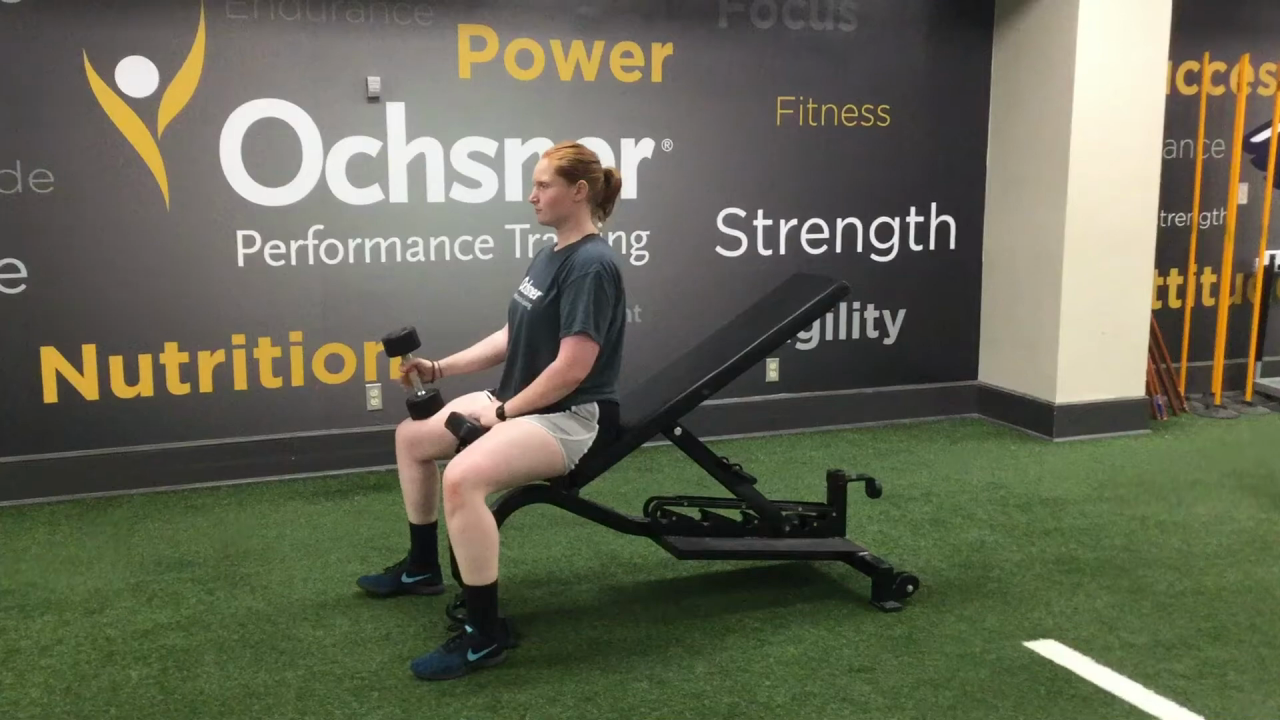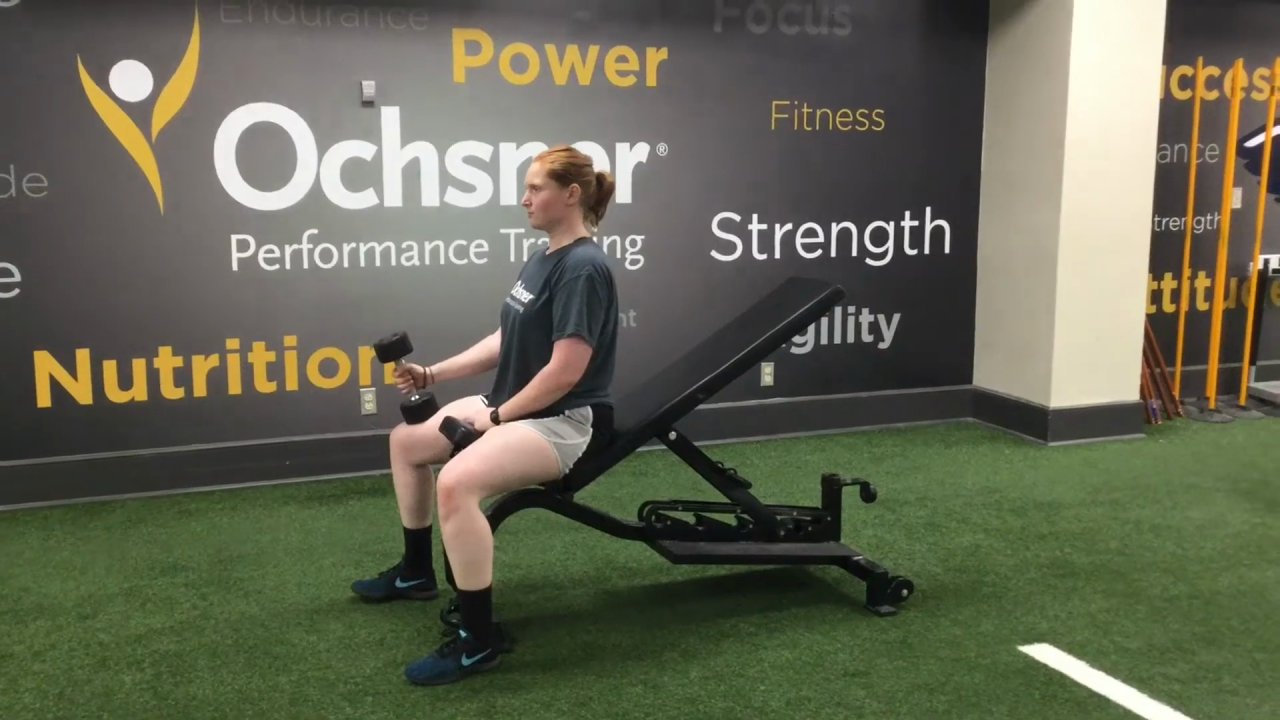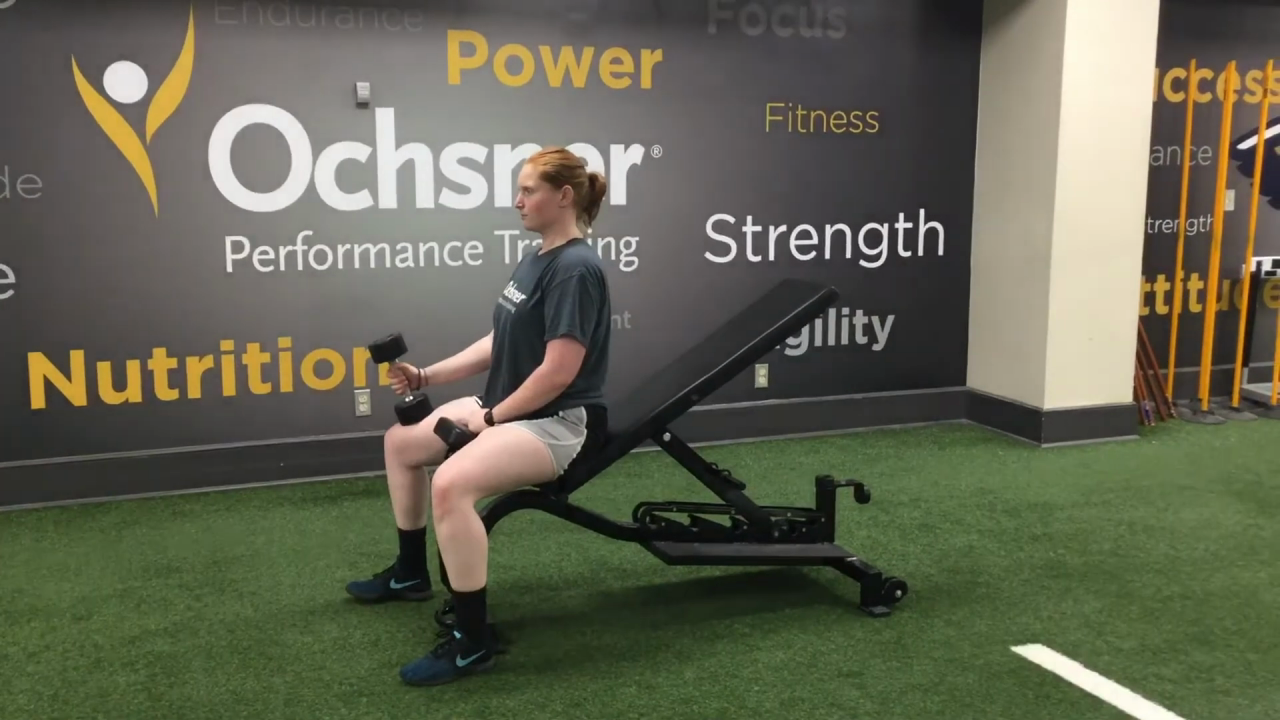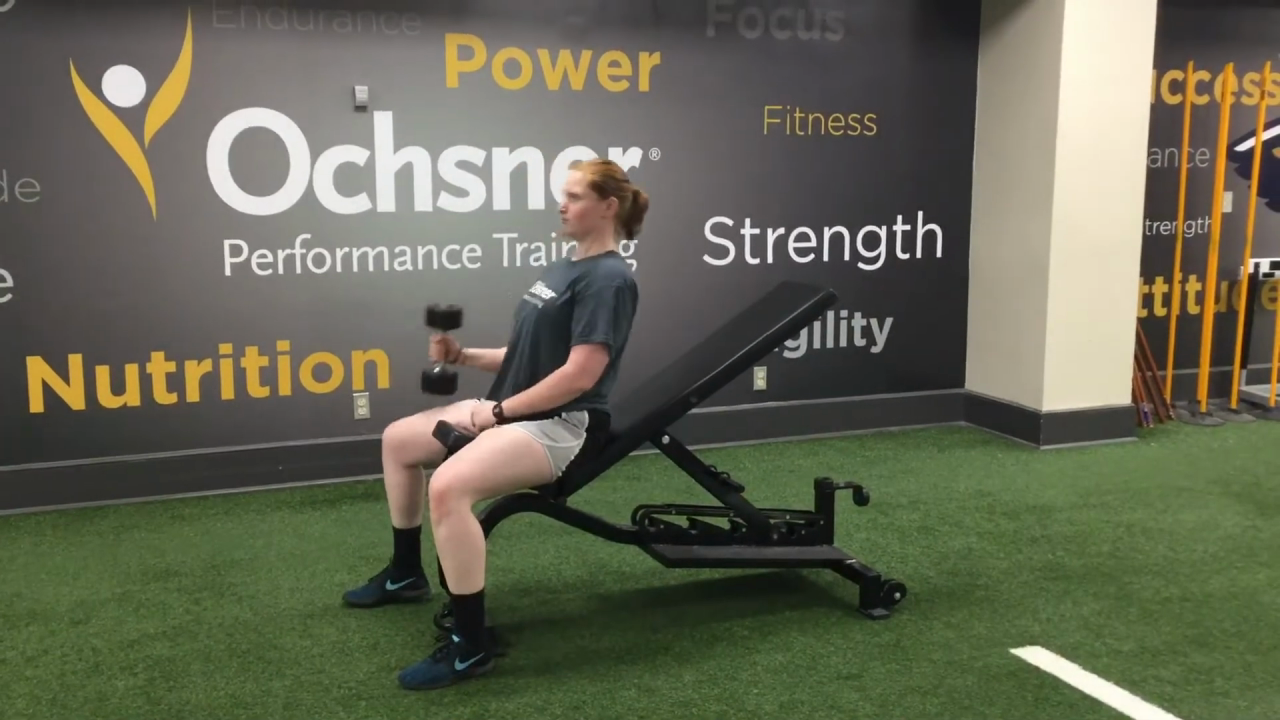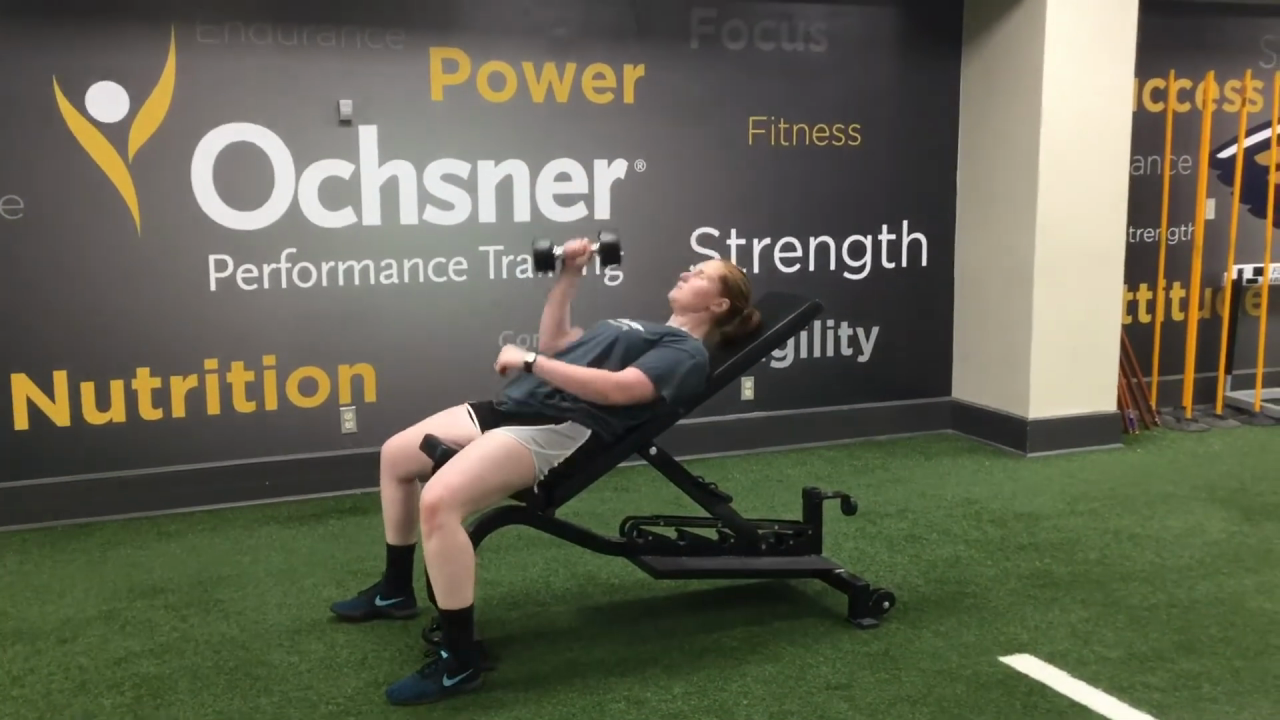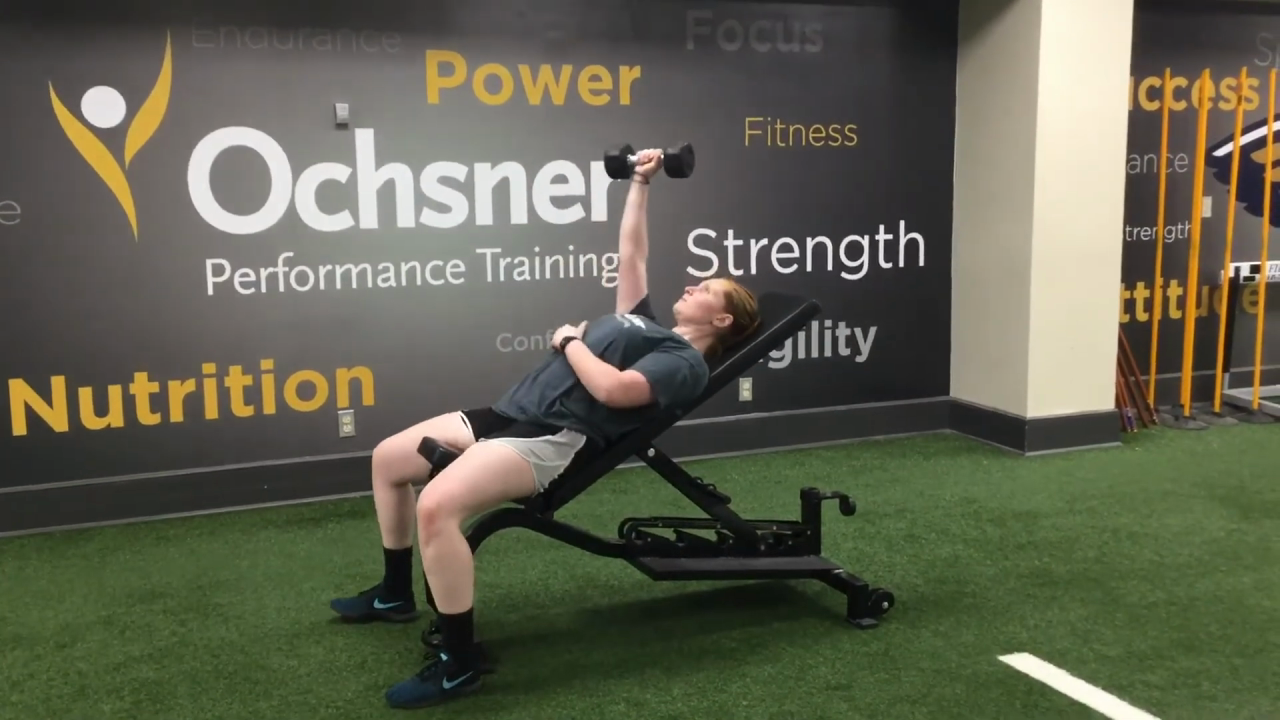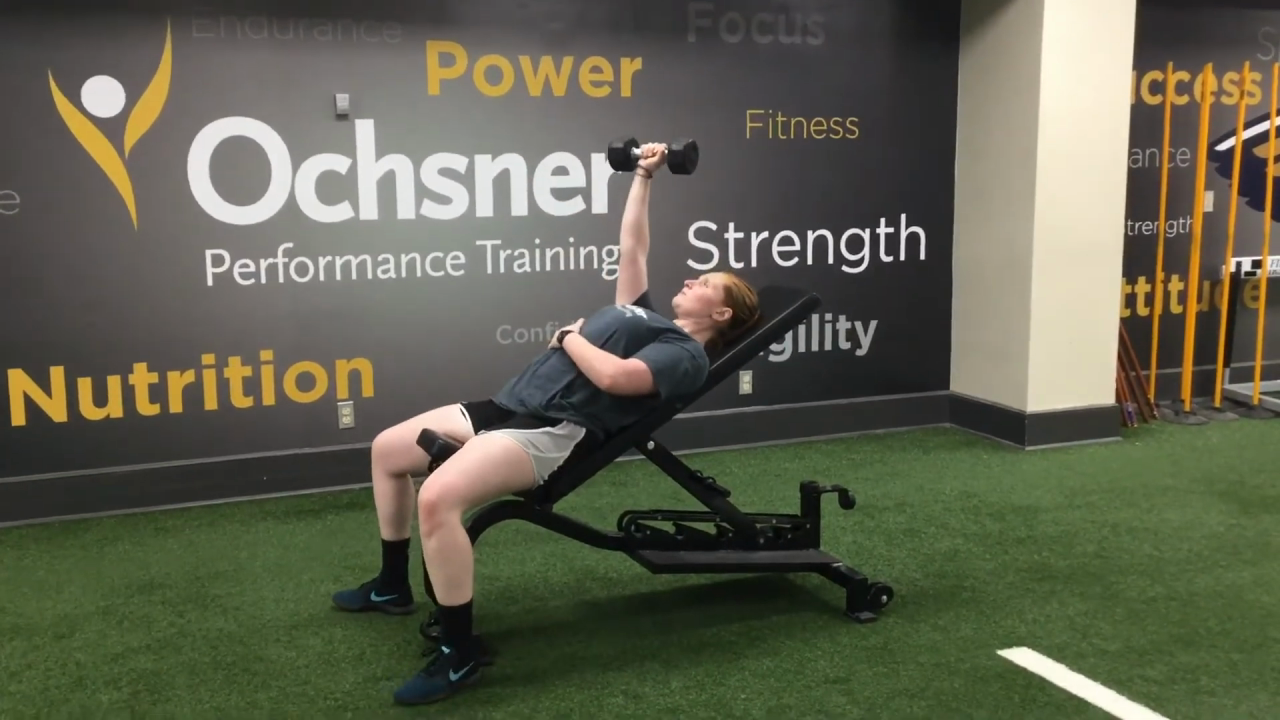
dt=0.7s
person 1, frame 1
left shoulder: (591, 265)
right shoulder: (549, 255)
left elbow: (573, 368)
right elbow: (511, 337)
left wrist: (505, 412)
right wrist: (439, 368)
left hip: (570, 415)
right hip: (519, 400)
left knee: (463, 477)
right knee: (412, 435)
left ankle: (485, 636)
right ankle: (422, 567)
person 1, frame 2
left shoulder: (583, 267)
right shoulder: (542, 259)
left elbow: (565, 371)
right elbow: (504, 342)
left wrist: (498, 416)
right wrist: (431, 374)
left hip: (563, 420)
right hip: (514, 405)
left knee: (456, 482)
right knee: (406, 440)
left ankle: (477, 641)
right ankle: (416, 571)
person 1, frame 3
left shoulder: (575, 268)
right shoulder: (534, 259)
left elbow: (558, 371)
right elbow: (497, 344)
left wrist: (492, 417)
right wrist: (425, 375)
left hip: (558, 421)
right hip: (507, 406)
left knee: (452, 483)
right knee: (399, 441)
left ankle: (473, 642)
right ankle: (411, 571)
person 1, frame 4
left shoulder: (610, 279)
right shoulder: (563, 267)
left elbow: (579, 374)
left wrist: (499, 412)
right wrist: (465, 356)
left hip: (563, 425)
right hip: (514, 408)
left knee: (449, 487)
right knee: (398, 440)
left ankle: (471, 646)
right ankle: (406, 572)
person 1, frame 5
left shoulder: (687, 357)
right shoulder: (646, 330)
left elbow: (614, 389)
right elbow: (553, 338)
left wrist: (529, 361)
right wrist: (568, 274)
left hip: (557, 430)
right hip: (514, 408)
left knee: (439, 503)
right knee: (395, 457)
left ankle: (458, 661)
right ankle: (396, 591)
person 1, frame 6
left shoulder: (685, 363)
right shoulder: (644, 325)
left elbow: (611, 389)
right elbow: (631, 252)
left wrist: (570, 341)
right wrist: (640, 182)
left hip: (553, 438)
right hip: (510, 414)
left knee: (437, 507)
right knee: (387, 459)
left ankle: (459, 662)
right ankle: (395, 592)
person 1, frame 7
left shoulder: (686, 354)
right shoulder: (643, 315)
left elbow: (613, 375)
right elbow: (632, 247)
left wrist: (569, 336)
right wrist: (643, 175)
left hip: (554, 429)
right hip: (509, 405)
left knee: (438, 499)
right knee: (385, 451)
left ankle: (459, 653)
right ankle: (392, 585)
